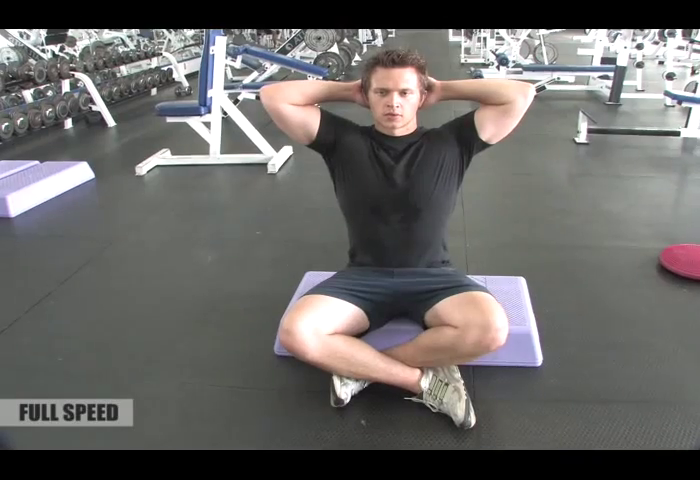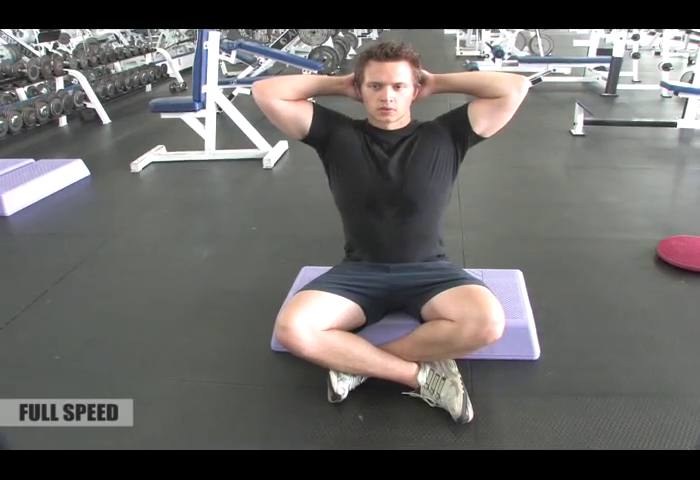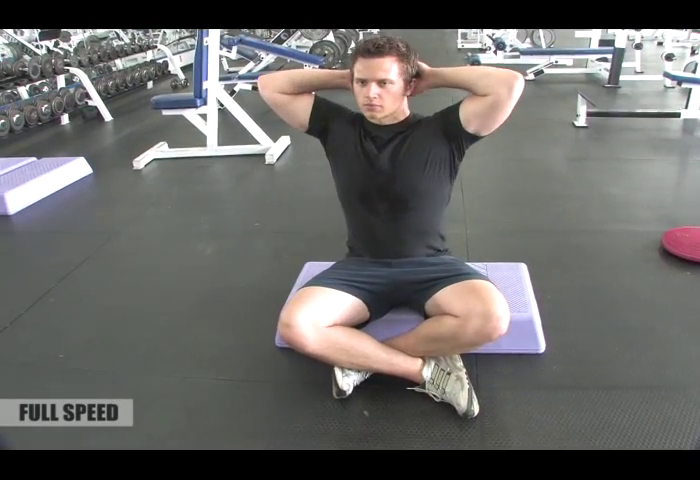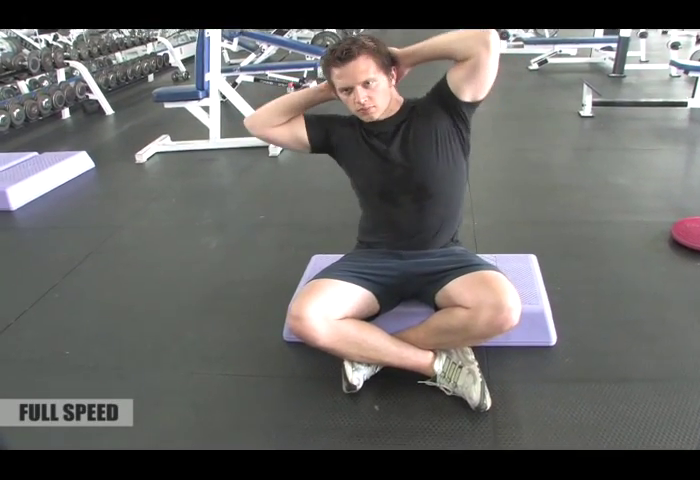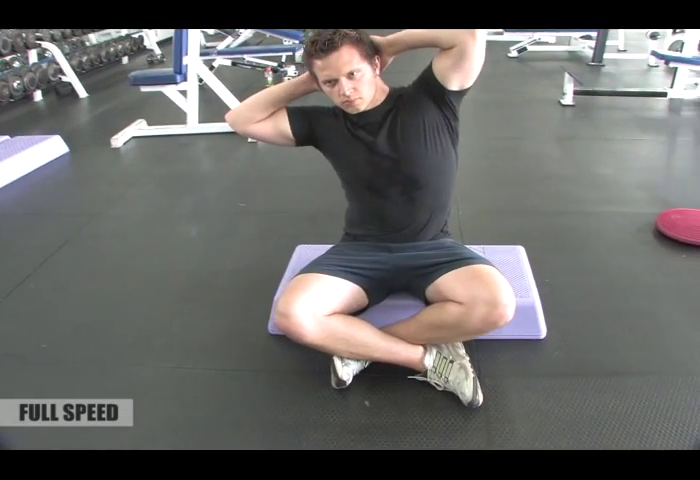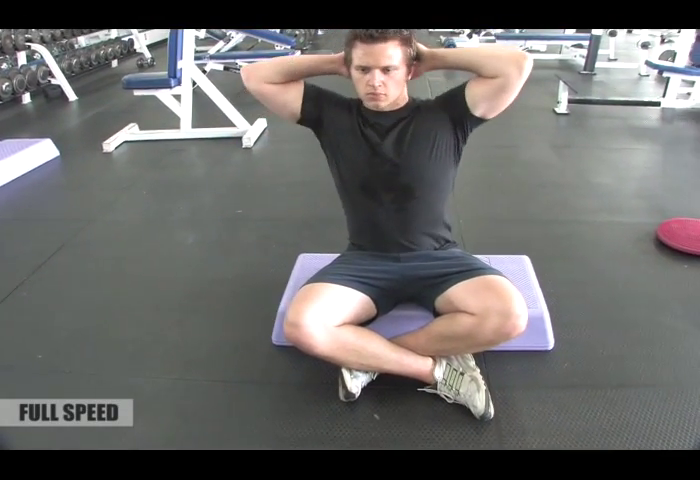
dt=0.5s
person 1, frame 1
left shoulder: (451, 143)
right shoulder: (344, 140)
left elbow: (521, 95)
right elbow: (274, 97)
left wrist: (444, 89)
right wrist: (345, 90)
left hip: (432, 277)
right hip: (363, 278)
left knee: (491, 329)
right knee: (296, 333)
left ankle: (360, 366)
right ankle: (424, 380)
person 1, frame 2
left shoulder: (446, 135)
right shoulder: (336, 134)
left elbow: (515, 88)
right elbow: (265, 93)
left wrist: (438, 82)
right wrist: (338, 84)
left hip: (428, 270)
right hip: (360, 272)
left knee: (487, 322)
right knee: (291, 329)
left ankle: (357, 361)
right ankle: (421, 376)
person 1, frame 3
left shoulder: (443, 132)
right shoulder: (337, 126)
left elbow: (509, 86)
right elbow: (270, 86)
left wrist: (434, 76)
right wrist: (340, 78)
left hip: (430, 265)
right hip: (362, 267)
left knee: (492, 318)
right knee: (295, 326)
left ankle: (358, 356)
right ankle: (426, 370)
person 1, frame 4
left shoulder: (442, 111)
right shoulder: (340, 132)
left elbow: (485, 42)
right elbow: (258, 124)
left wrist: (409, 55)
right wrist: (322, 92)
left hip: (442, 257)
right hip: (374, 259)
left knee: (502, 310)
right knee: (305, 320)
left ankle: (370, 351)
right ankle: (436, 364)
person 1, frame 5
left shoulder: (430, 100)
right shoulder: (324, 123)
left elbow: (470, 34)
right elbow: (240, 119)
left wrist: (392, 43)
right wrist: (304, 83)
left hip: (430, 248)
right hip: (361, 250)
left knee: (497, 304)
right knee: (292, 316)
left ankle: (361, 344)
right ankle: (427, 358)
person 1, frame 6
left shoulder: (446, 115)
right shoulder: (332, 114)
left elbow: (517, 66)
right elbow: (255, 77)
left wrist: (434, 57)
right wrist: (332, 63)
left hip: (436, 258)
right hip: (365, 260)
left knee: (509, 315)
right knee: (301, 326)
left ankle: (366, 356)
right ankle: (437, 370)
